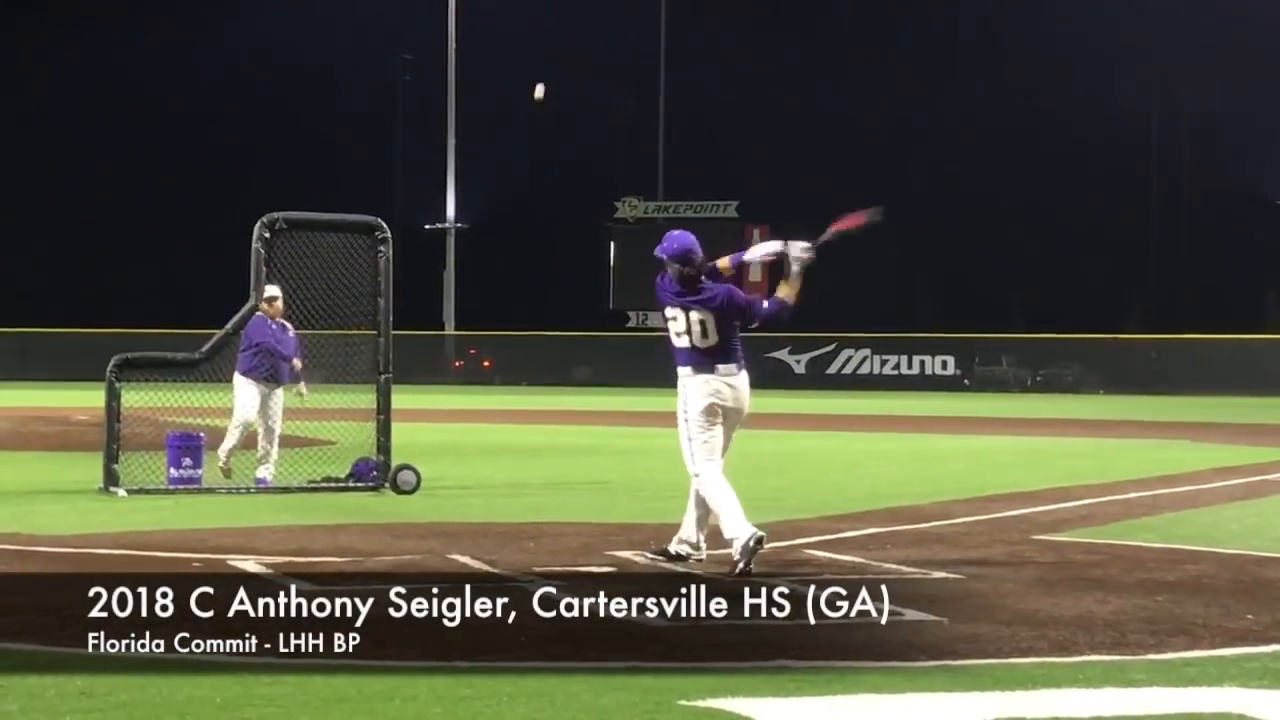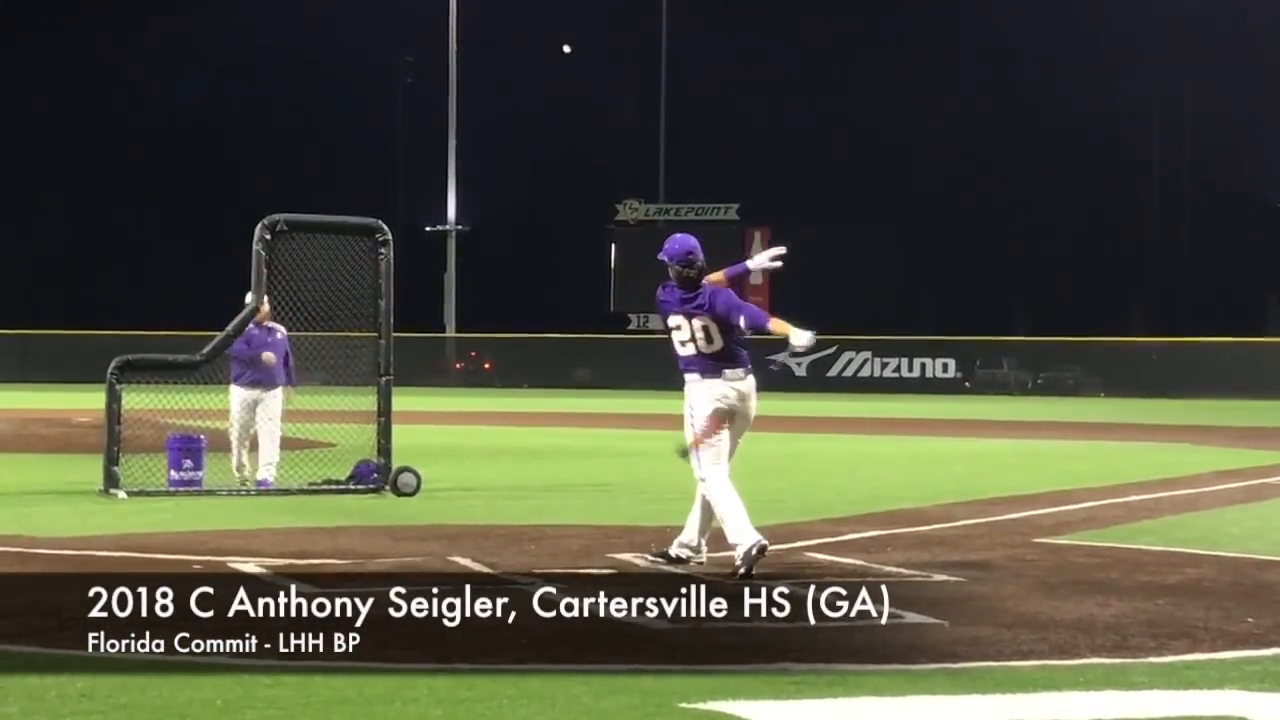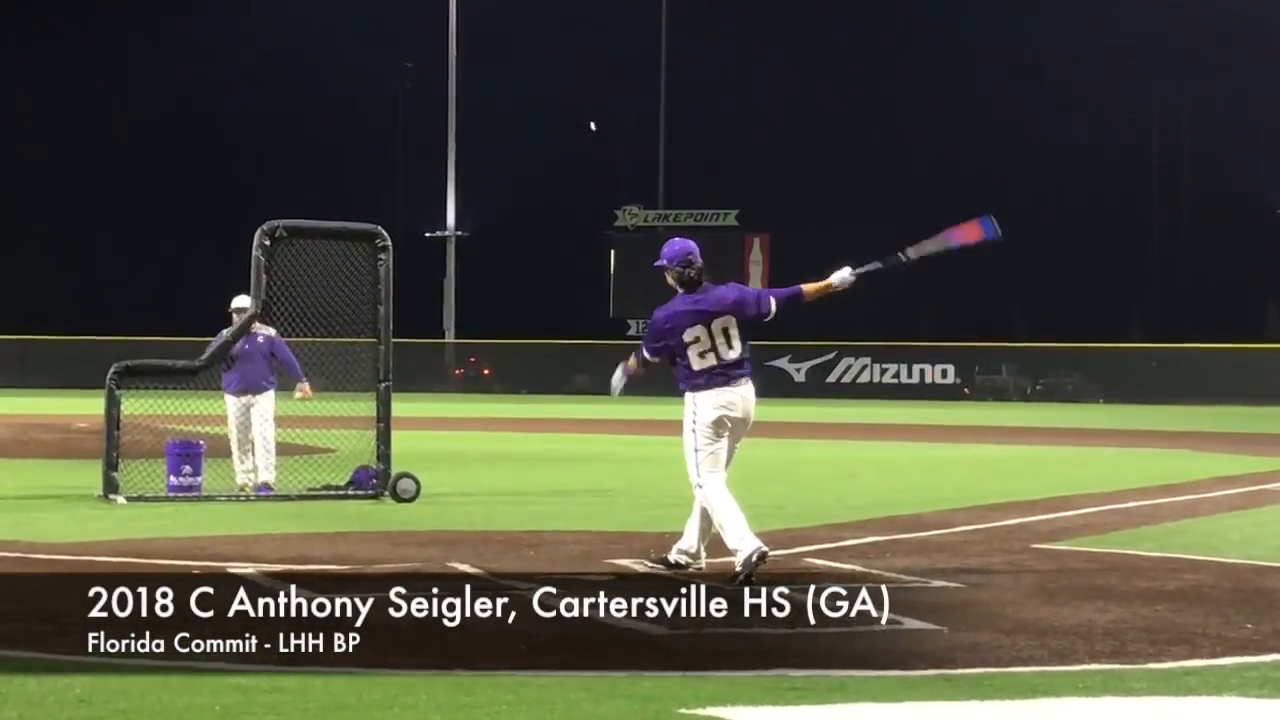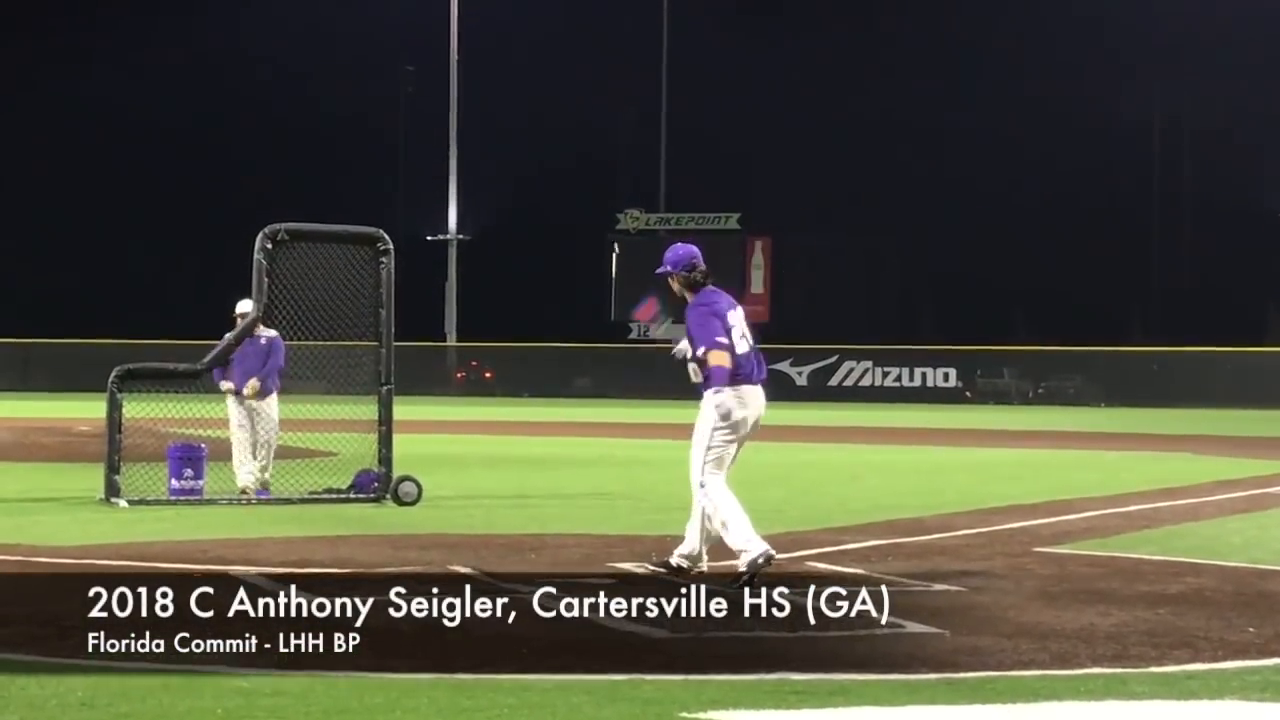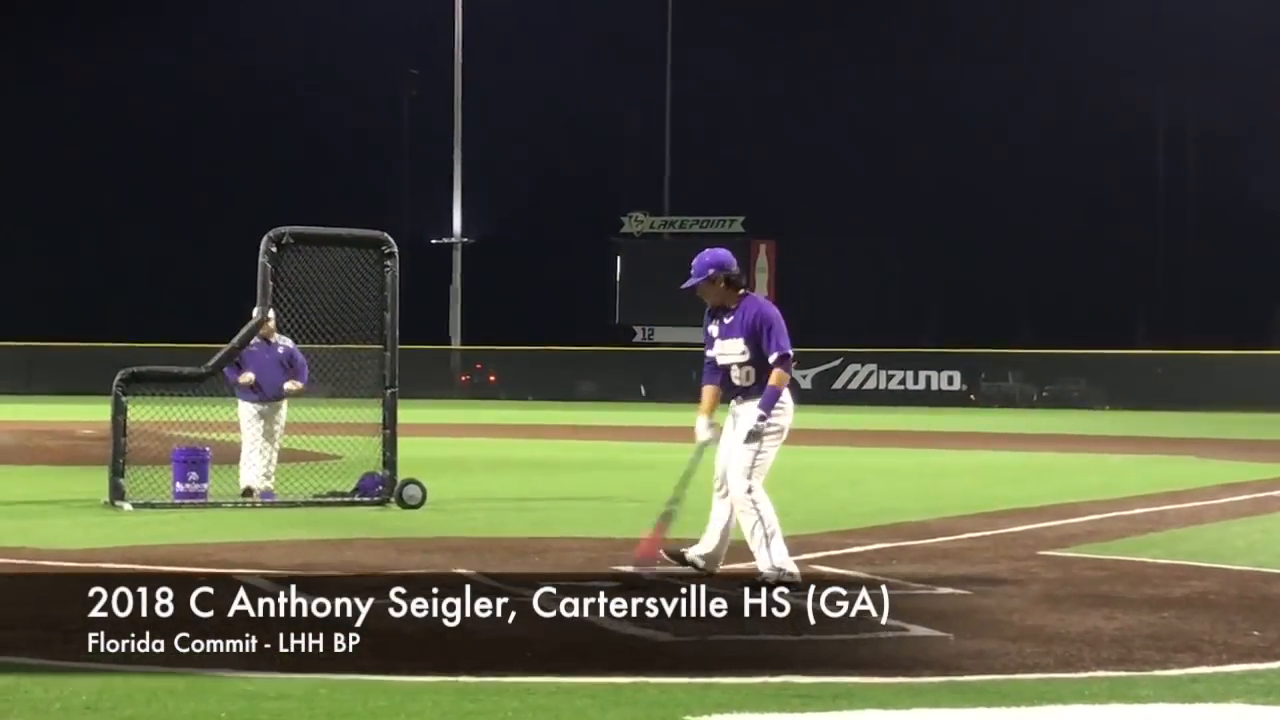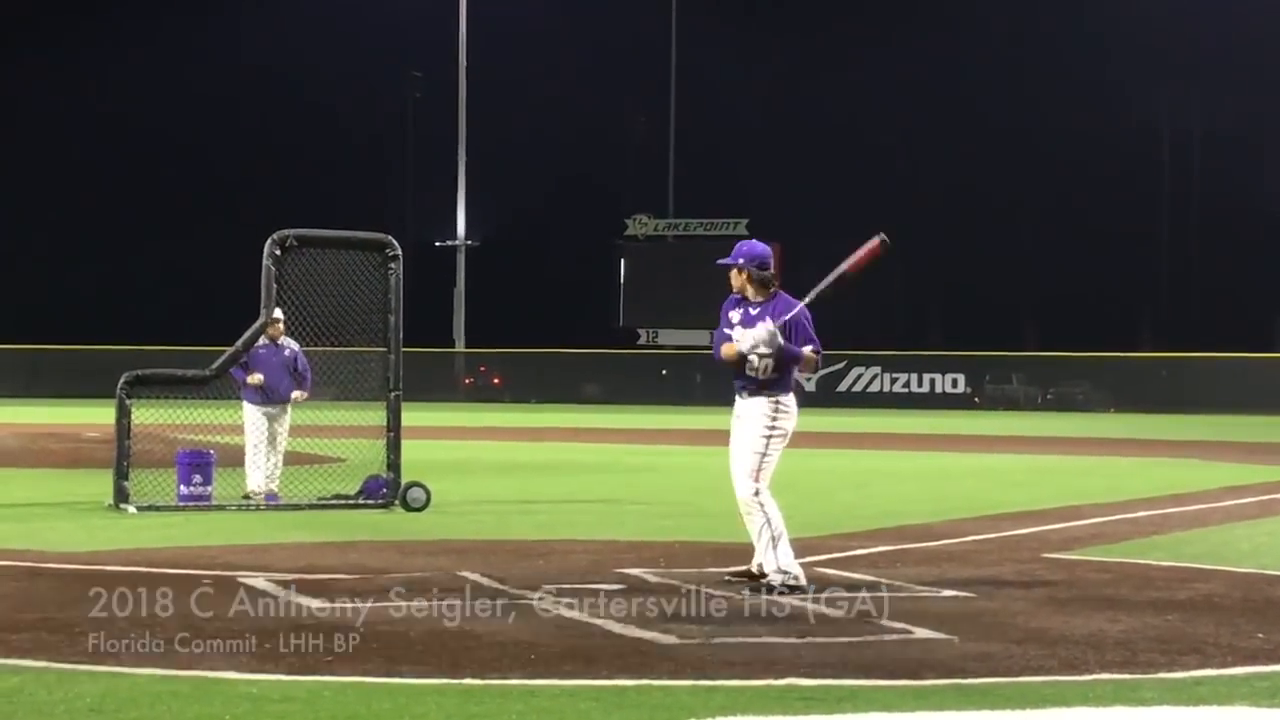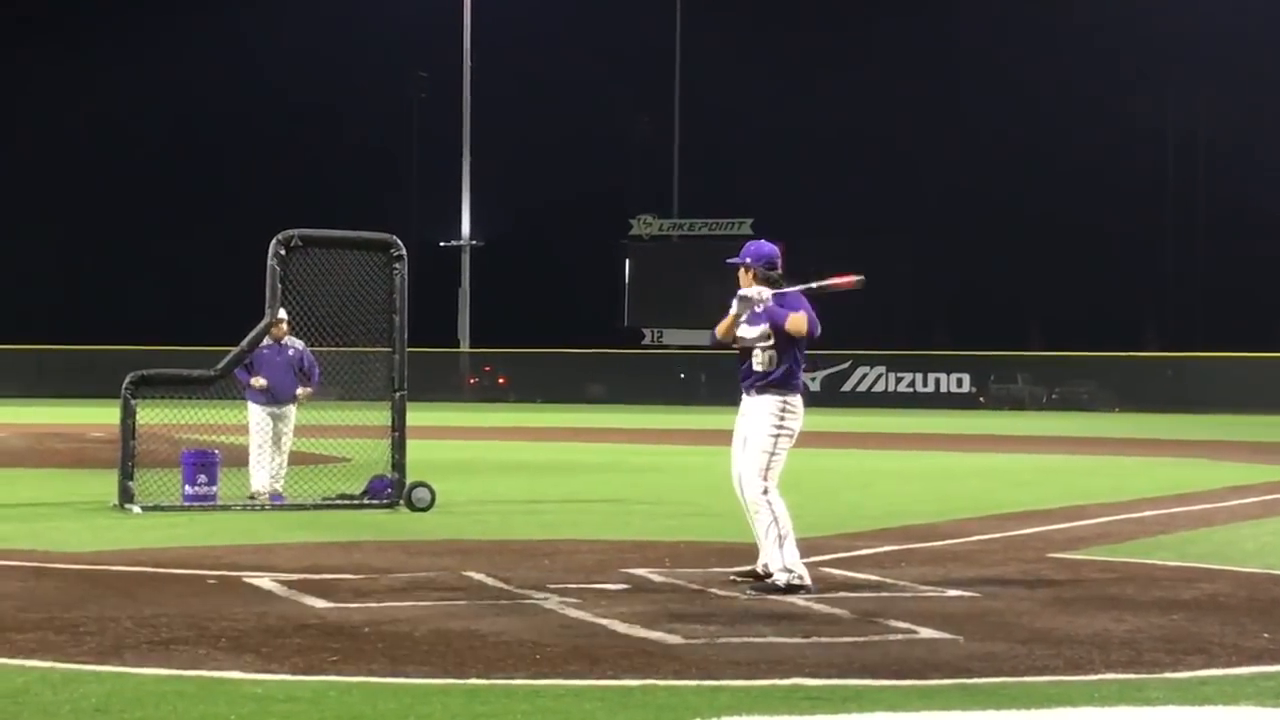
dt=0.4s
person 1, frame 1
left shoulder: (665, 287)
right shoulder: (722, 295)
left elbow: (705, 275)
right elbow: (776, 309)
left wrist: (746, 257)
right wrist: (797, 268)
left hip: (698, 385)
right hip: (735, 382)
left knee: (704, 470)
right knee: (707, 467)
left ankle: (743, 536)
right ankle: (688, 542)
person 1, frame 2
left shoulder: (665, 297)
right shoulder: (718, 298)
right elbow: (753, 316)
left wrist: (748, 265)
right wrist: (793, 332)
left hip: (705, 390)
right hip: (742, 387)
left knee: (712, 474)
right knee: (714, 470)
left ankle: (747, 541)
right ankle: (689, 546)
person 1, frame 3
left shoulder: (666, 317)
right shoulder: (731, 296)
left elbow: (646, 356)
right elbow: (784, 297)
left wrist: (623, 372)
right wrist: (831, 282)
left hip: (705, 401)
right hip: (743, 394)
left knee: (707, 483)
right knee: (710, 478)
left ankle: (747, 548)
right ankle: (687, 551)
person 1, frame 4
left shoulder: (699, 309)
right shoulder: (720, 298)
left elbow: (717, 350)
left wrist: (719, 390)
right wrist: (690, 345)
left hip: (728, 398)
right hip: (751, 395)
left knee: (707, 481)
right knee: (709, 478)
left ankle: (752, 551)
right ankle: (690, 555)
person 1, frame 5
left shoulder: (761, 311)
right shoulder: (713, 317)
left elbow: (783, 366)
right elbow: (712, 370)
left wrist: (763, 412)
right wrist: (705, 417)
left hip: (767, 407)
right hip: (739, 408)
left knee: (743, 485)
right knee: (724, 480)
left ankle: (781, 569)
right ankle: (706, 554)
person 1, frame 6
left shoulder: (789, 309)
right shoulder: (732, 305)
left elbow: (812, 361)
right elbow: (721, 349)
left wrist: (781, 346)
right wrist: (747, 344)
left hip: (772, 407)
right hip: (744, 403)
left knee: (751, 487)
right knee: (744, 486)
left ankle: (787, 575)
right ankle: (766, 563)
person 1, frame 7
left shoulder: (791, 301)
right shoulder: (746, 303)
left elbow: (809, 330)
right elbow: (719, 340)
left wrist: (767, 306)
right wrist: (738, 310)
left hip: (777, 406)
right hip: (750, 403)
left knee: (759, 486)
right knee: (743, 482)
left ankle: (792, 574)
right ankle: (771, 562)
person 2, frame 1
left shoulder: (288, 328)
right shoulder: (257, 322)
left elbow: (295, 356)
right elbow: (267, 345)
left wrist: (298, 381)
right wrist: (290, 360)
left hip: (275, 387)
right hip: (249, 381)
left knee: (271, 431)
right knee: (244, 419)
left ankle: (264, 475)
right ankle: (224, 456)
person 2, frame 2
left shoulder: (279, 331)
right shoulder: (242, 329)
left elbow: (287, 360)
right elbow: (235, 351)
left wrist: (289, 383)
right wrist: (260, 356)
left hip: (271, 391)
right hip: (243, 390)
left knee: (270, 434)
right knee: (239, 433)
left ankle: (265, 477)
right ankle: (243, 475)
person 2, frame 3
left shoulder: (268, 335)
right shoulder: (226, 335)
left elbow: (286, 357)
left wrist: (301, 380)
right wrist: (229, 350)
left hip: (263, 394)
right hip: (235, 396)
left knee: (264, 435)
right knee: (239, 440)
left ankle: (266, 481)
right ankle: (245, 482)
person 2, frame 4
left shoulder: (272, 337)
right shoulder: (229, 339)
left elbow: (276, 362)
right elbow: (217, 364)
left wrist: (259, 380)
right wrist: (222, 381)
left hip: (266, 398)
right hip: (238, 399)
left knee: (267, 439)
right knee: (241, 442)
left ankle: (262, 481)
right ankle: (246, 484)
person 2, frame 5
left shoulder: (287, 345)
left elbow: (301, 366)
right elbow: (228, 365)
left wrist: (299, 382)
right wrist: (238, 378)
left hip: (277, 403)
right hip: (249, 402)
left knee: (271, 445)
right knee: (250, 443)
left ankle: (266, 486)
right ankle: (249, 485)
person 2, frame 6
left shoulder: (293, 347)
right shoulder: (251, 345)
left elbow: (304, 372)
right elbow: (234, 365)
left wrist: (304, 390)
right wrist: (246, 379)
left hip: (281, 406)
right hip: (255, 405)
left knee: (277, 449)
right knee: (255, 447)
left ankle: (271, 489)
right ankle: (255, 490)
person 2, frame 7
left shoulder: (298, 347)
right shoulder: (255, 345)
left elbow: (312, 368)
right elbow: (239, 366)
left wrist: (309, 387)
right wrist: (250, 381)
left hip: (287, 406)
right hip: (259, 405)
left knee: (281, 449)
right knee: (259, 447)
left ankle: (275, 489)
right ankle: (259, 490)
